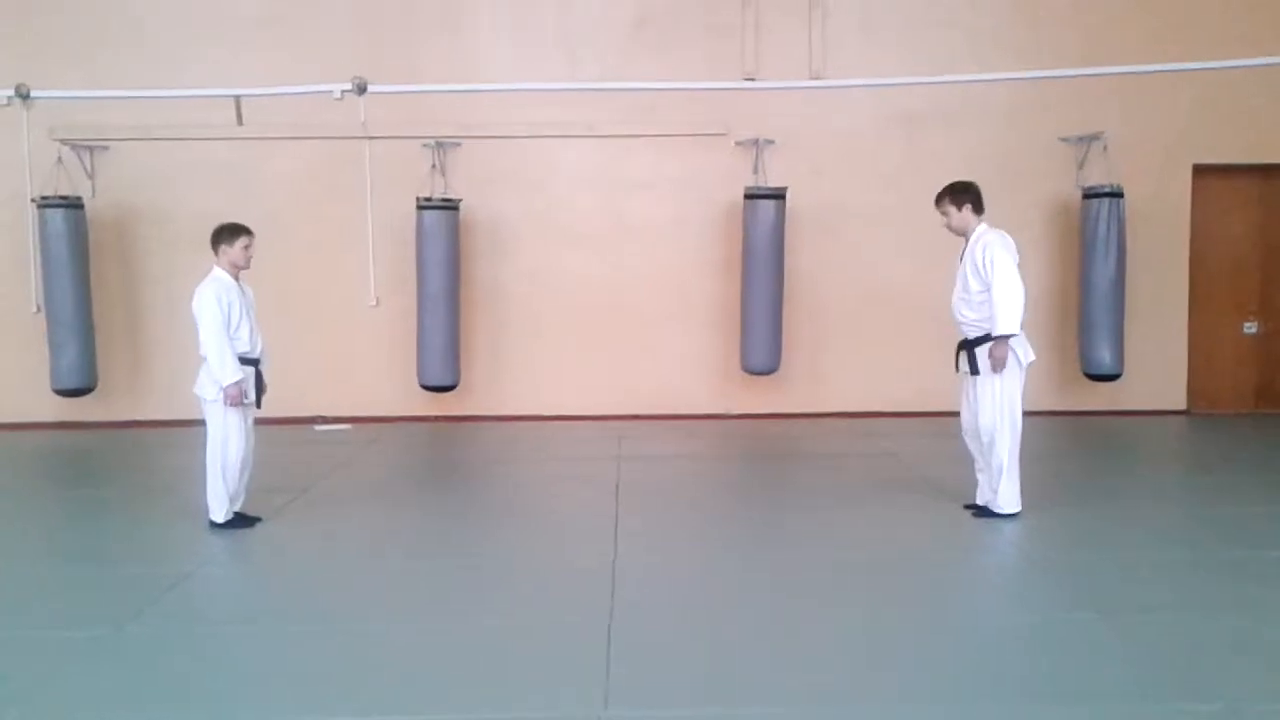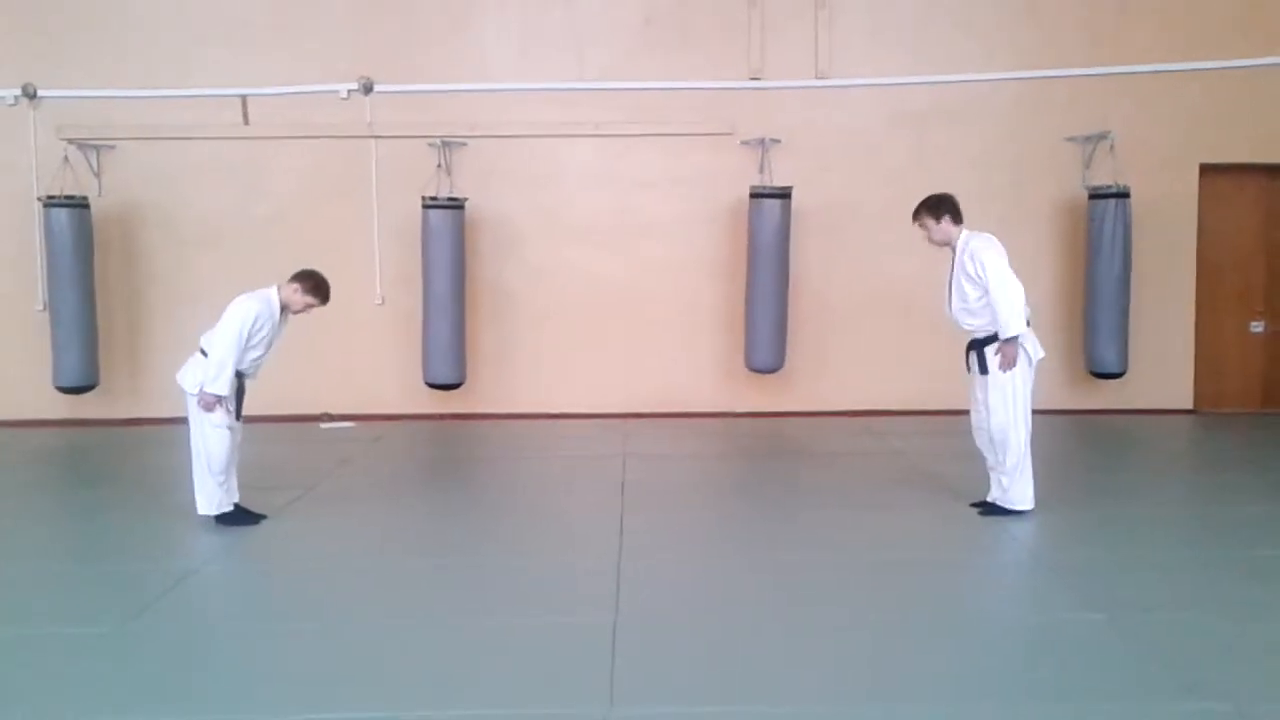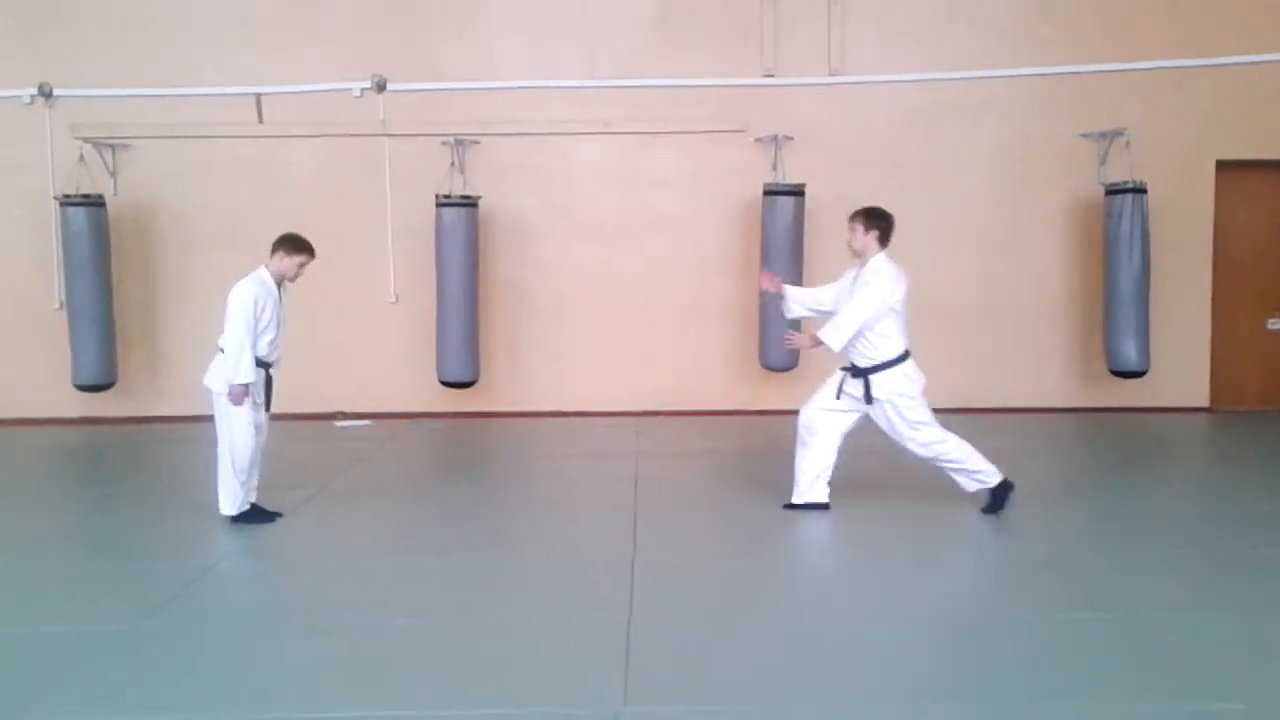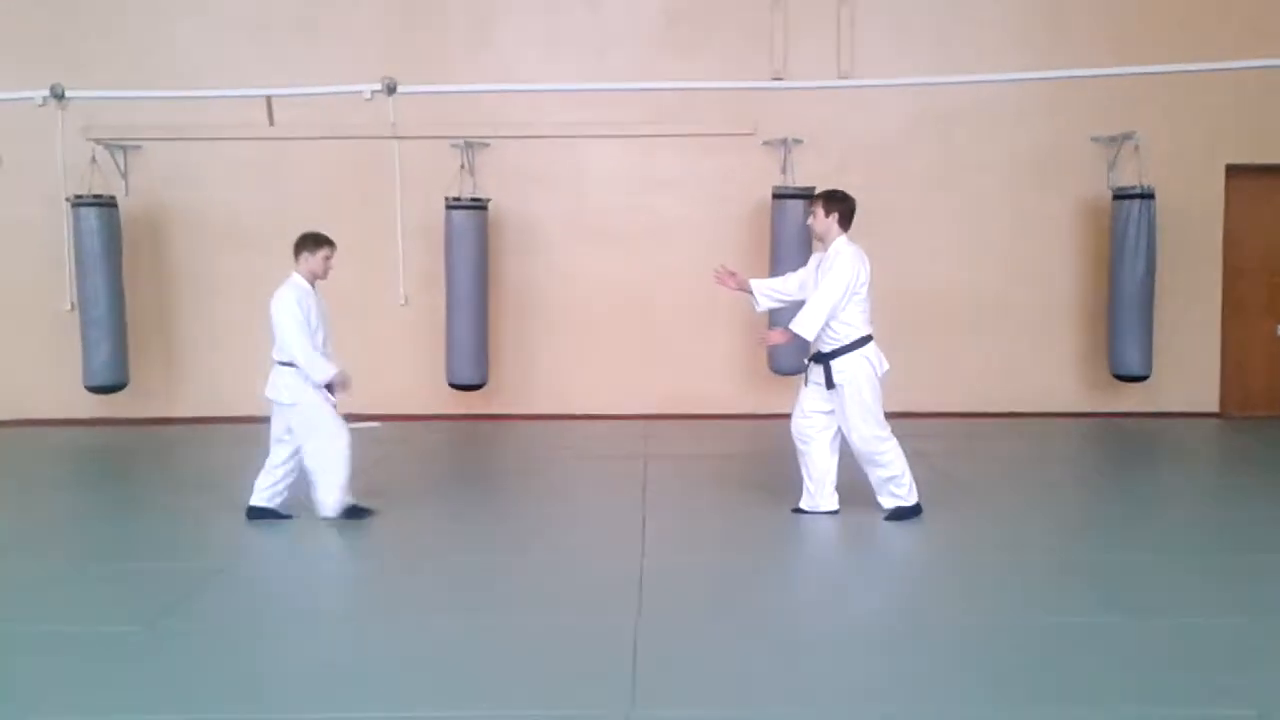
dt=1s
person 1, frame 1
left shoulder: (993, 242)
right shoulder: (973, 247)
left elbow: (1010, 293)
left wrist: (1002, 341)
left hip: (996, 349)
right hip: (976, 349)
left knee: (996, 426)
right knee: (974, 425)
left ankle: (1004, 502)
right ankle: (989, 495)
person 1, frame 2
left shoulder: (980, 248)
right shoulder: (961, 253)
left elbow: (1008, 291)
left wrist: (1010, 341)
left hip: (1007, 348)
right hip: (986, 349)
left knee: (1006, 425)
right knee: (985, 424)
left ankle: (1015, 499)
right ankle: (1000, 493)
person 1, frame 3
left shoulder: (886, 275)
right shoulder: (857, 274)
left elbow: (856, 316)
right elbow: (826, 298)
left wrist: (816, 340)
right wrist: (782, 291)
left hip: (891, 378)
right hip: (858, 376)
left knee: (926, 438)
right knee: (815, 419)
left ankle: (993, 482)
right ankle: (810, 496)
person 1, frame 4
left shoulder: (849, 257)
right shoulder: (822, 259)
left elbow: (824, 302)
right elbow: (792, 285)
left wrist: (789, 333)
right wrist: (744, 285)
left hip: (852, 362)
right hip: (827, 362)
left knee: (868, 436)
right knee: (809, 427)
left ankle: (904, 500)
right ankle: (820, 500)
person 2, frame 1
left shoulder: (242, 289)
right shoulder: (211, 290)
right elbow: (215, 342)
left wrist: (256, 375)
right wrist: (231, 381)
left hip: (244, 377)
right hip: (225, 382)
left knee: (242, 448)
right knee: (227, 449)
left ankle: (232, 508)
right ankle: (220, 514)
person 2, frame 2
left shoulder: (280, 312)
right shoulder: (253, 306)
right elbow: (225, 349)
left wrist: (232, 386)
right wrist: (213, 390)
left hip: (229, 380)
right hip: (207, 378)
left knee: (229, 441)
right knee: (215, 443)
left ankle: (229, 502)
right ankle: (219, 507)
person 2, frame 3
left shoulder: (277, 290)
right shoulder: (250, 289)
right elbow: (238, 339)
right wrist: (238, 381)
left hip: (255, 376)
right hip: (235, 377)
left knee: (254, 440)
right knee: (240, 442)
left ankle: (246, 501)
right ankle: (236, 507)
person 2, frame 4
left shoulder: (306, 293)
right shoulder: (290, 296)
right elbow: (299, 346)
left wrist: (328, 375)
right wrist: (330, 374)
left hip: (302, 381)
right hip: (296, 382)
left knee: (288, 446)
right knee: (334, 438)
left ankle: (262, 503)
right ankle: (336, 504)
